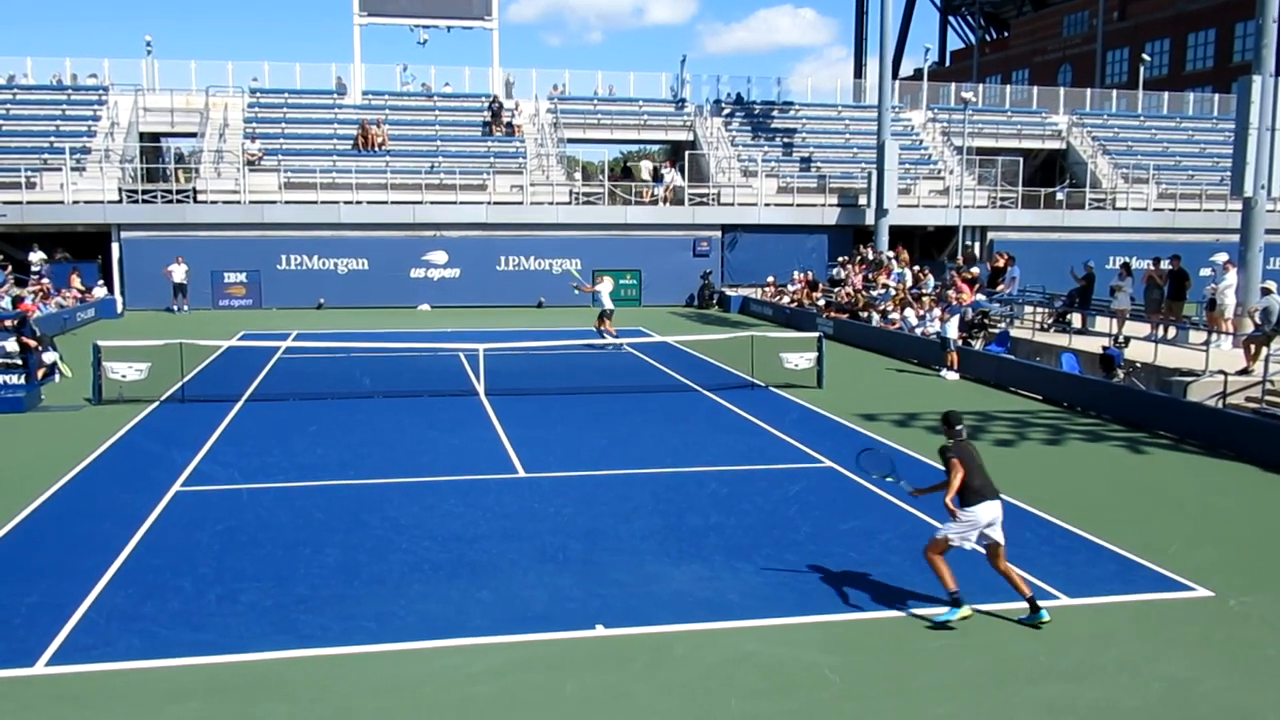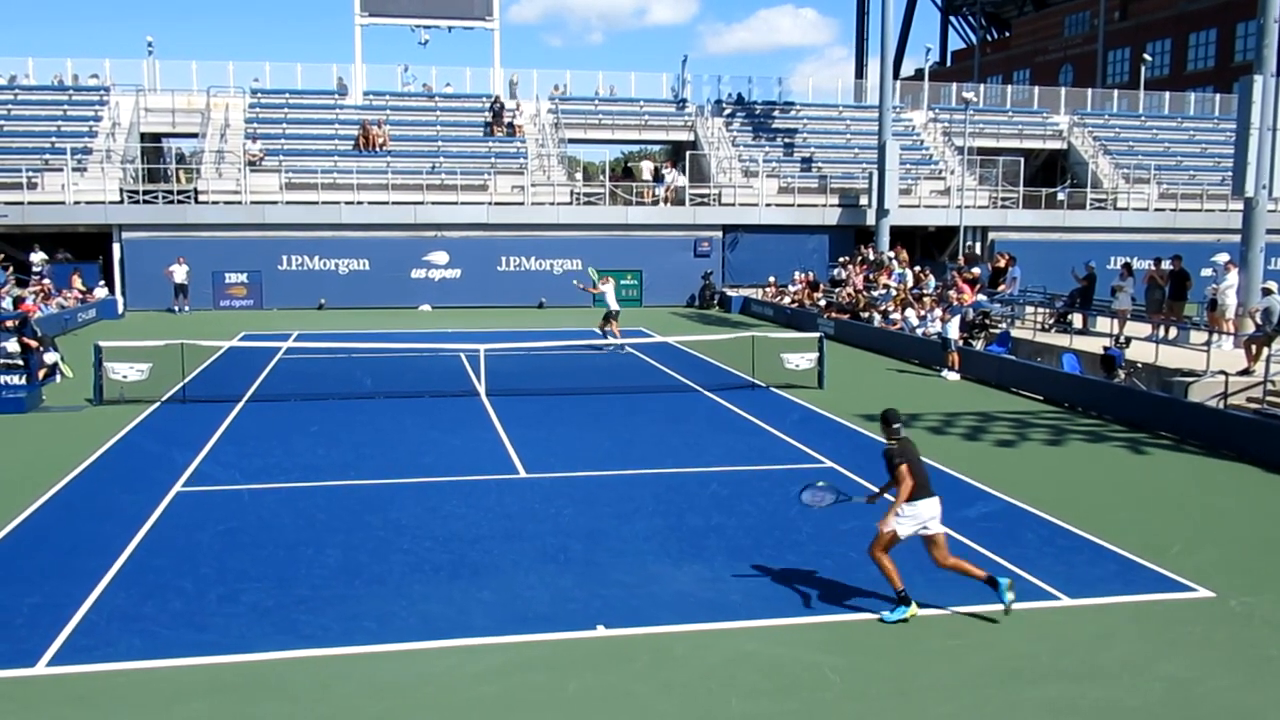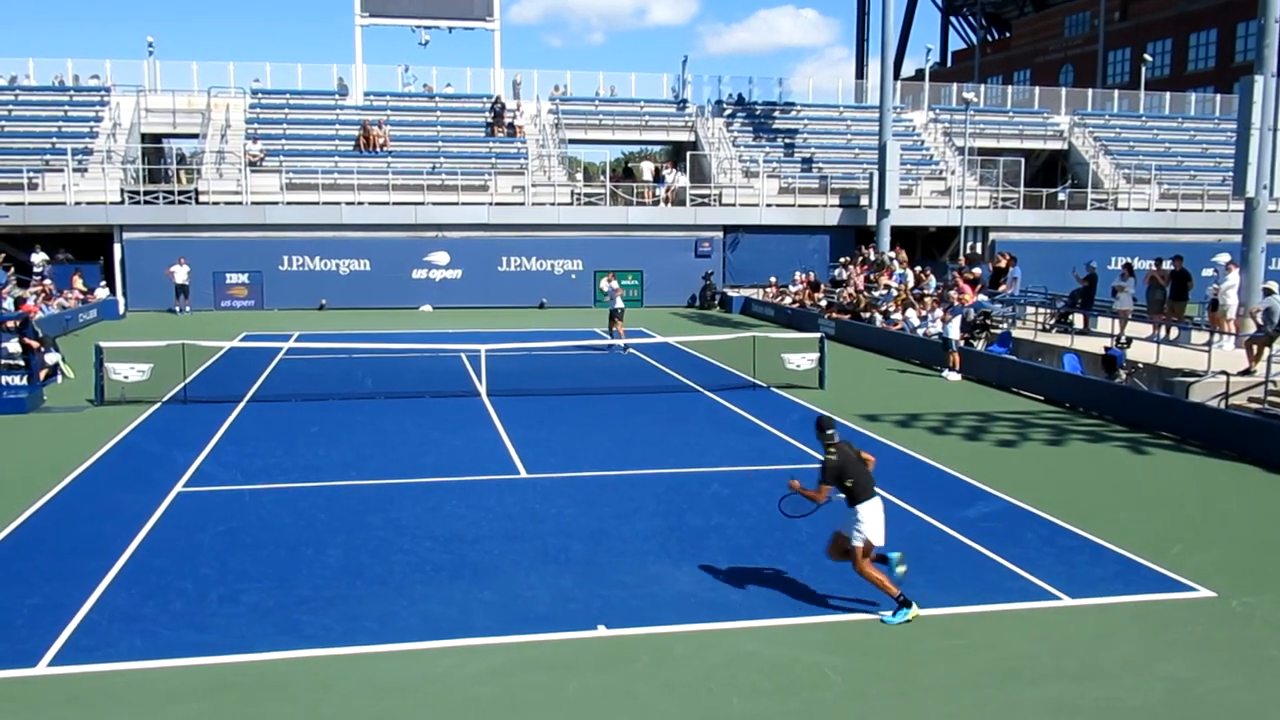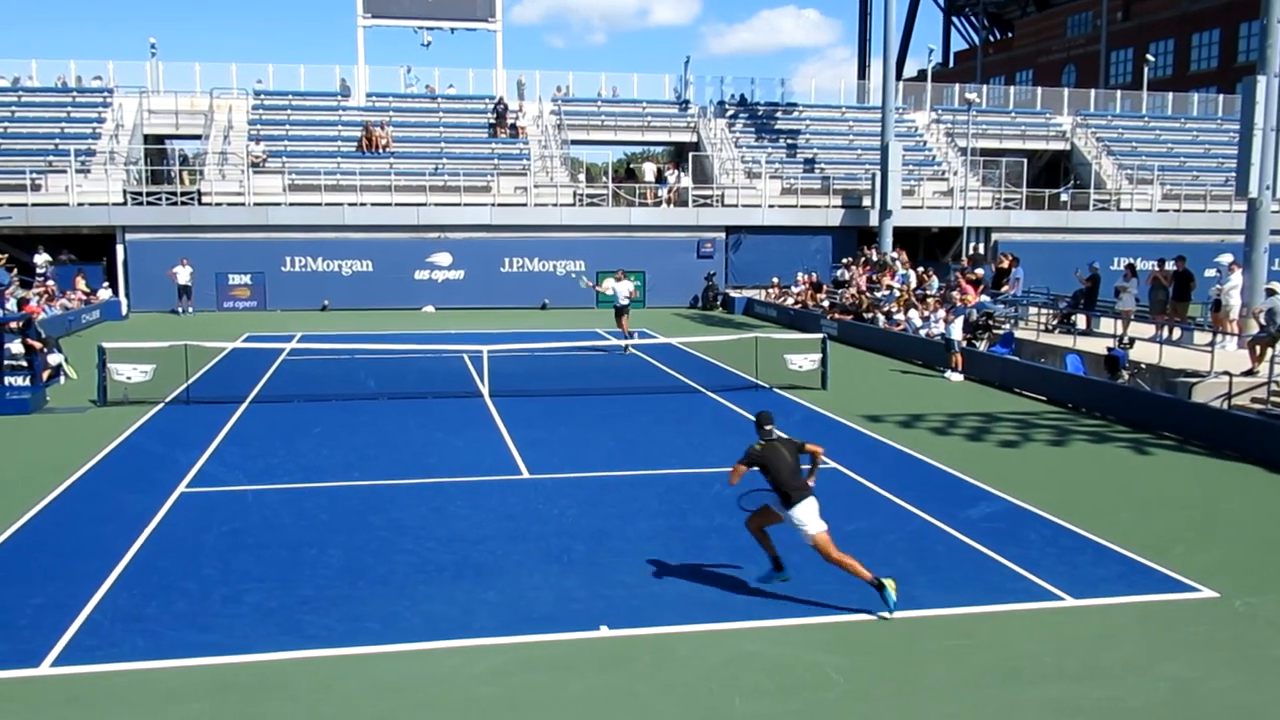
dt=0.1s
person 1, frame 1
left shoulder: (948, 448)
right shoulder: (968, 447)
left elbow: (958, 471)
left wrist: (948, 499)
right wrist: (925, 490)
left hip: (974, 512)
right hip: (994, 506)
left knee: (932, 553)
right knee: (999, 564)
left ankle: (957, 605)
right ankle: (1036, 610)
person 1, frame 2
left shoulder: (891, 450)
right shoulder: (906, 443)
left elbow: (906, 482)
left wrist: (890, 514)
right wrist: (879, 493)
left hip: (915, 507)
right hip: (930, 503)
left knee: (876, 551)
right knee: (942, 560)
left ankle: (905, 603)
right ankle: (997, 583)
person 1, frame 3
left shoulder: (831, 461)
right shoulder: (845, 446)
left elbow: (820, 497)
right elbow: (870, 460)
left wrist: (798, 489)
left hip: (864, 509)
right hip: (868, 503)
left knee: (862, 566)
right knee: (835, 553)
left ankle: (905, 605)
right ankle: (889, 559)
person 1, frame 4
left shoulder: (756, 450)
right shoulder: (788, 443)
left elbow: (734, 478)
right elbow: (818, 450)
left wrist: (735, 474)
right wrist: (811, 476)
left hip: (798, 509)
right hip: (804, 501)
left knee: (831, 555)
right knee: (752, 522)
left ankle: (882, 586)
right ankle: (778, 568)
